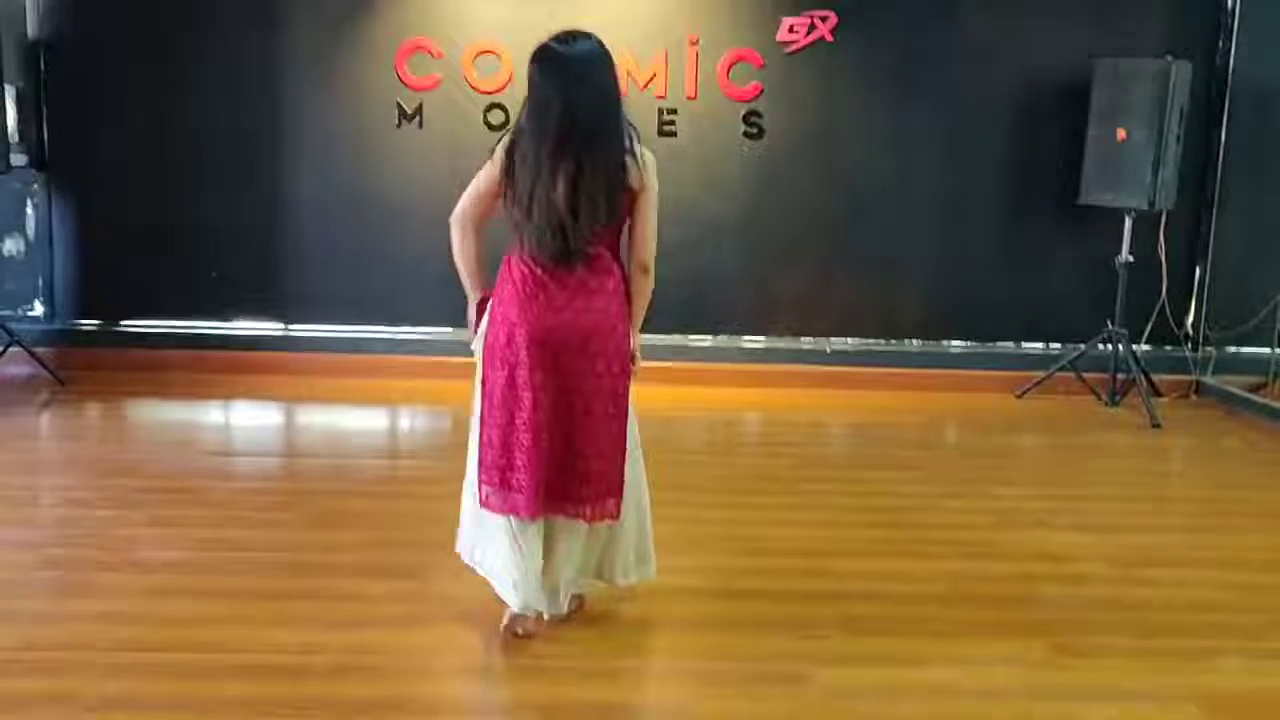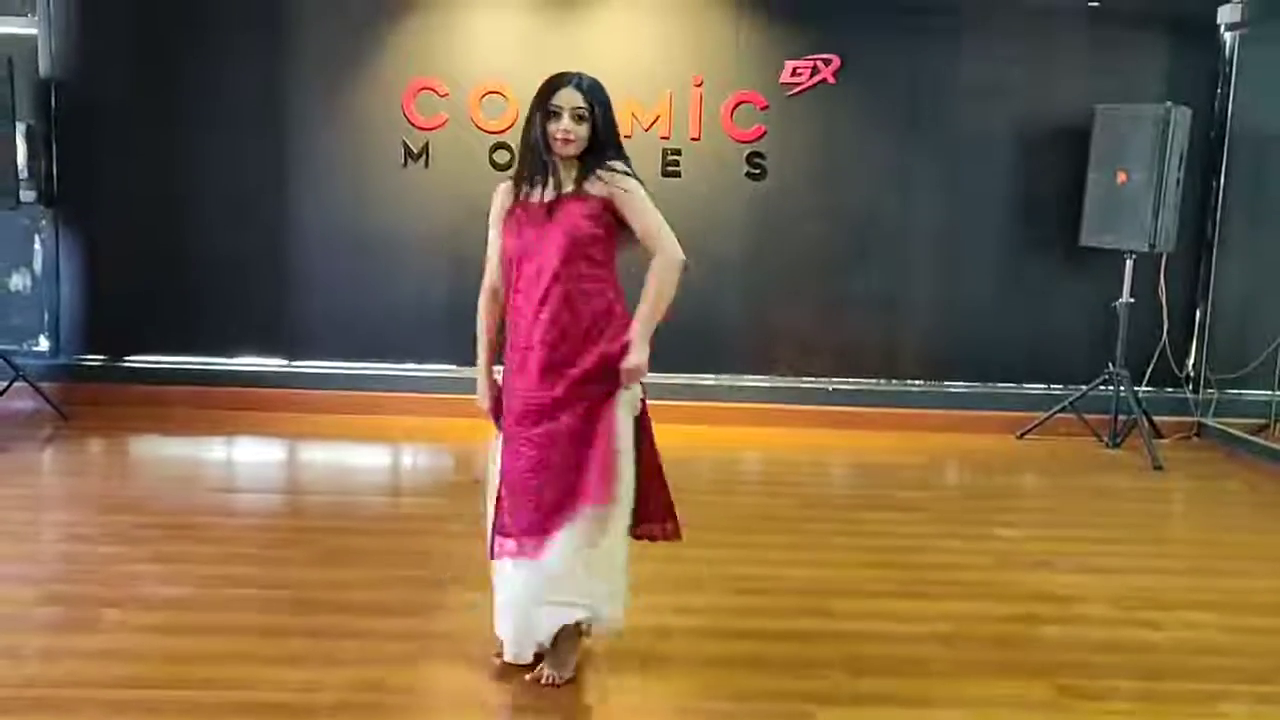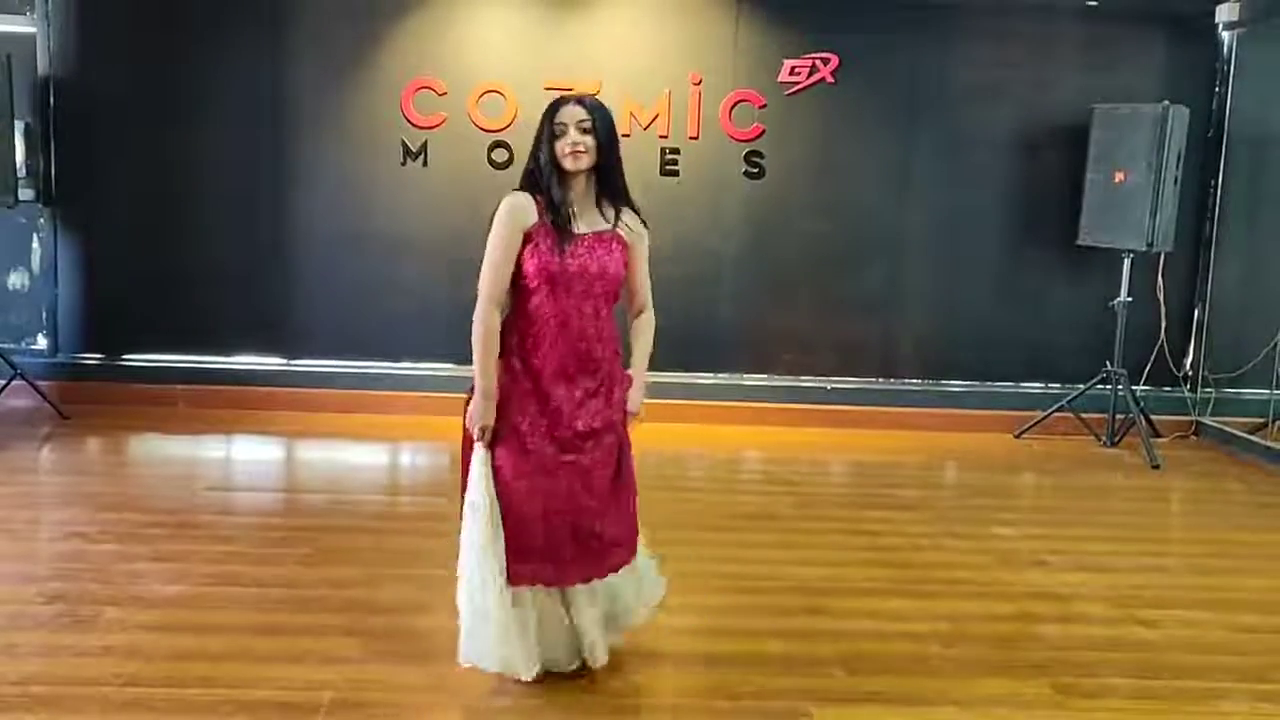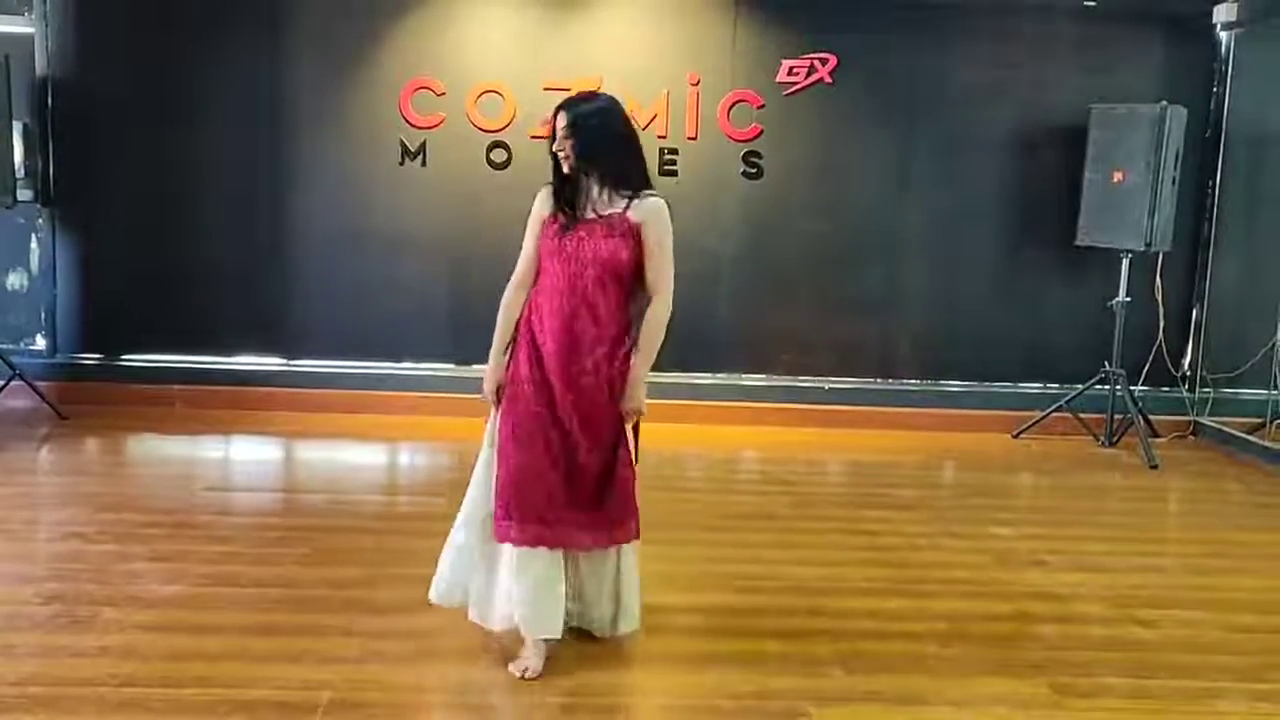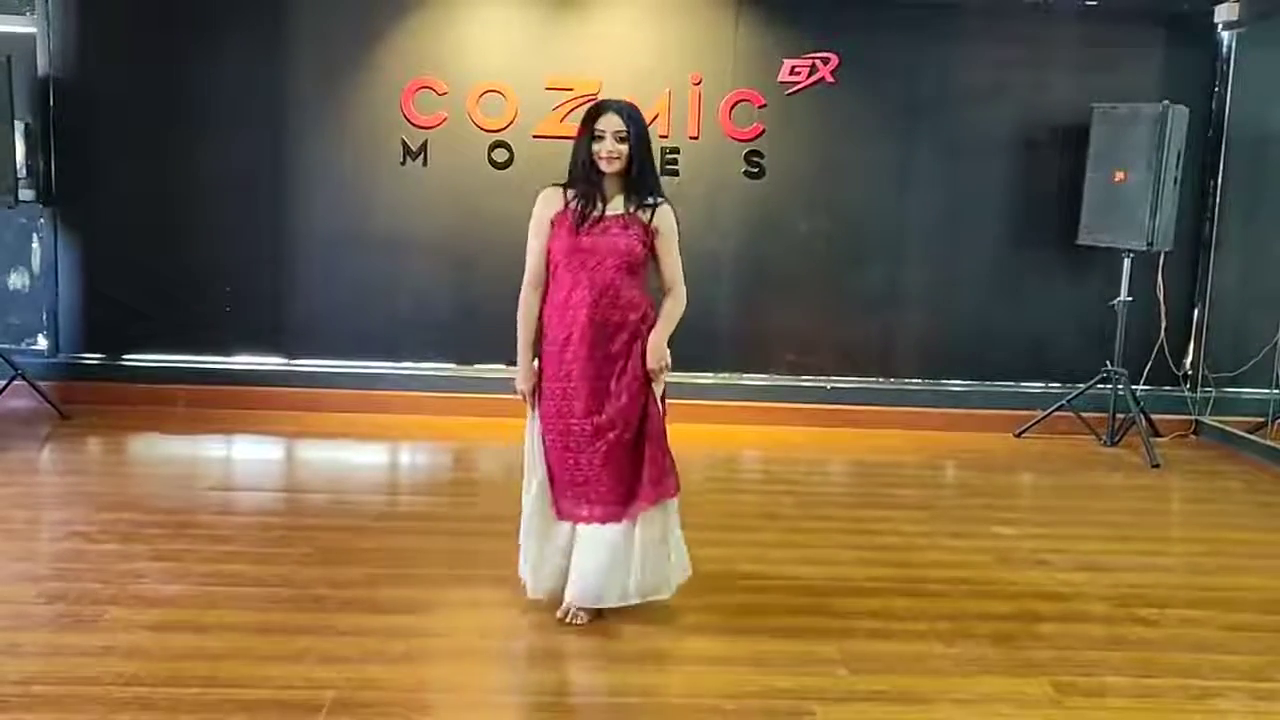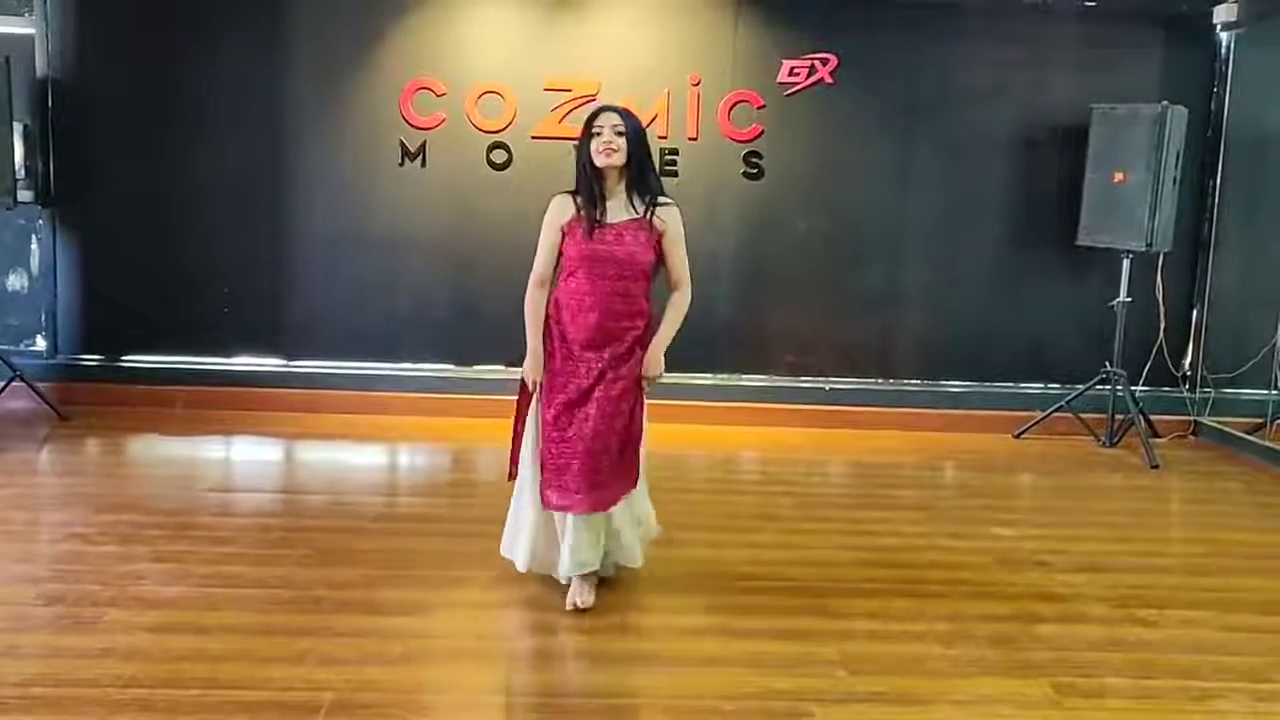
dt=0.7s
person 1, frame 1
left shoulder: (521, 144)
right shoulder: (633, 159)
left elbow: (463, 221)
right elbow: (643, 262)
left wrist: (478, 298)
right wrist: (630, 331)
left hip: (522, 314)
right hip: (597, 321)
left knee: (519, 454)
right knee: (588, 454)
left ankle: (525, 593)
right ankle: (566, 588)
person 1, frame 2
left shoulder: (611, 180)
right shoulder: (510, 195)
left elbow: (670, 253)
right elbow: (493, 289)
left wrist: (639, 339)
right wrist: (485, 370)
left hip: (598, 364)
right hip: (532, 370)
left knee: (587, 496)
right knee: (529, 496)
left ankle: (567, 628)
right ankle: (531, 627)
person 1, frame 3
left shoulder: (628, 225)
right shoulder: (521, 209)
left elbow: (642, 310)
right elbow: (489, 304)
left wrist: (637, 383)
right wrist: (484, 394)
left hip: (597, 395)
right hip: (526, 390)
left knee: (597, 521)
right knee: (527, 520)
left ankle: (588, 634)
right ankle: (538, 641)
person 1, frame 4
left shoulder: (647, 210)
right shoulder: (550, 200)
left elbow: (660, 300)
right elbow: (521, 283)
left wrist: (637, 380)
right wrist: (496, 360)
left hip: (602, 372)
right hip: (537, 366)
left knee: (596, 495)
right knee: (530, 491)
left ankle: (592, 610)
right ankle: (537, 628)
person 1, frame 5
left shoulder: (654, 212)
right shoulder: (553, 202)
left elbow: (675, 291)
right elbow: (532, 285)
left wrist: (658, 338)
right wrist: (524, 359)
left hip: (625, 359)
right hip: (562, 356)
left knee: (615, 470)
right knee: (564, 467)
left ankle: (592, 585)
right ankle: (563, 572)
person 1, frame 6
left shoulder: (661, 213)
right shoulder: (565, 208)
left elbow: (682, 288)
right elbow: (539, 283)
left wrist: (658, 347)
right wrist: (533, 353)
left hip: (624, 355)
right hip: (566, 350)
left knee: (601, 457)
right knee: (561, 457)
left ankle: (585, 567)
right ankle: (572, 559)
